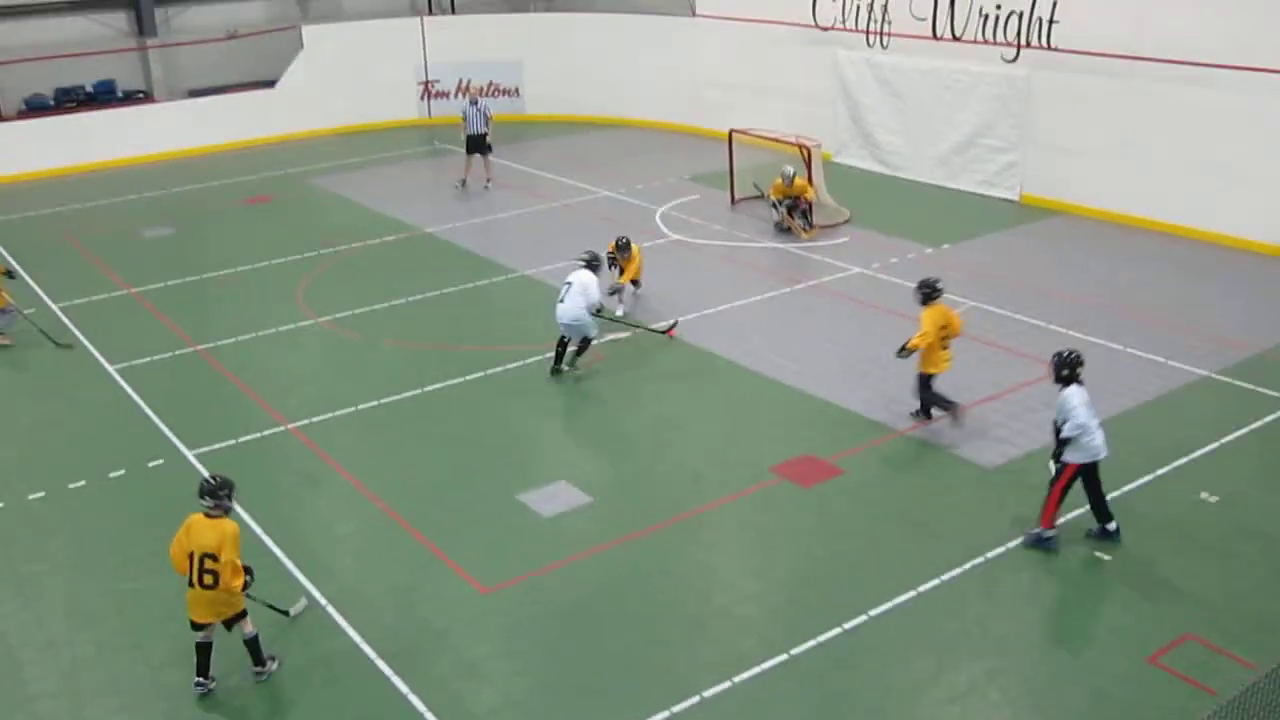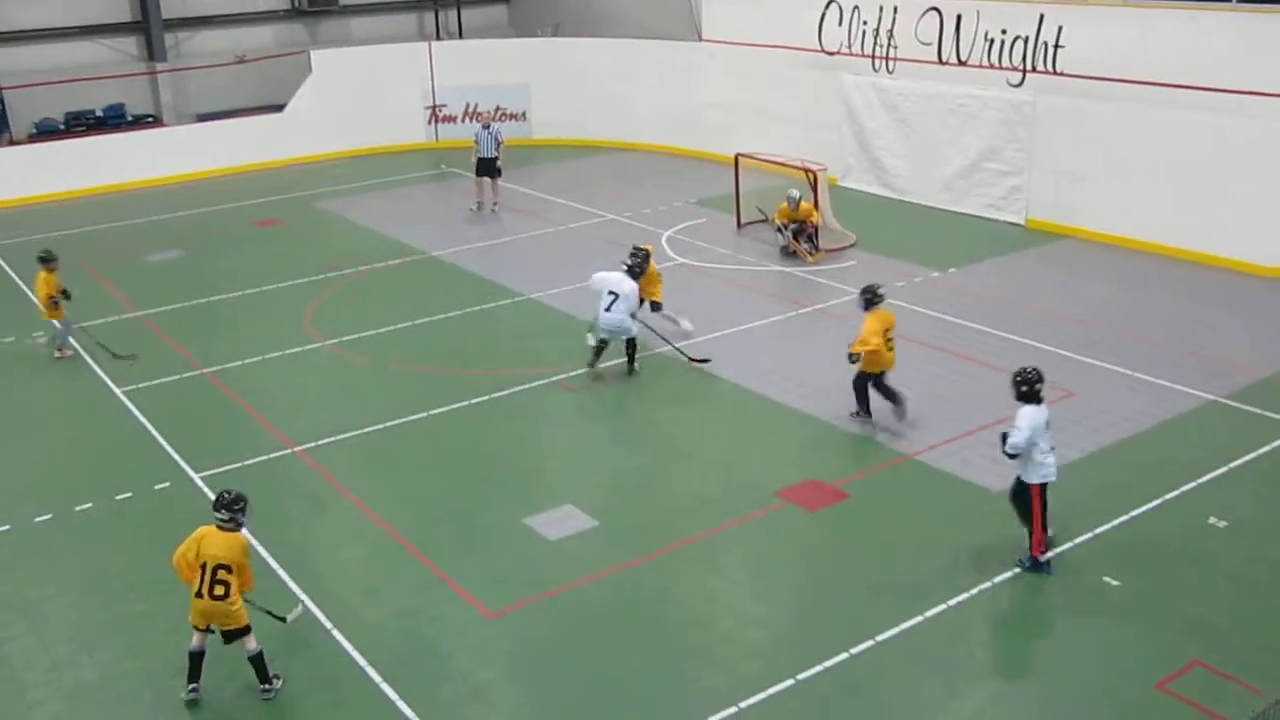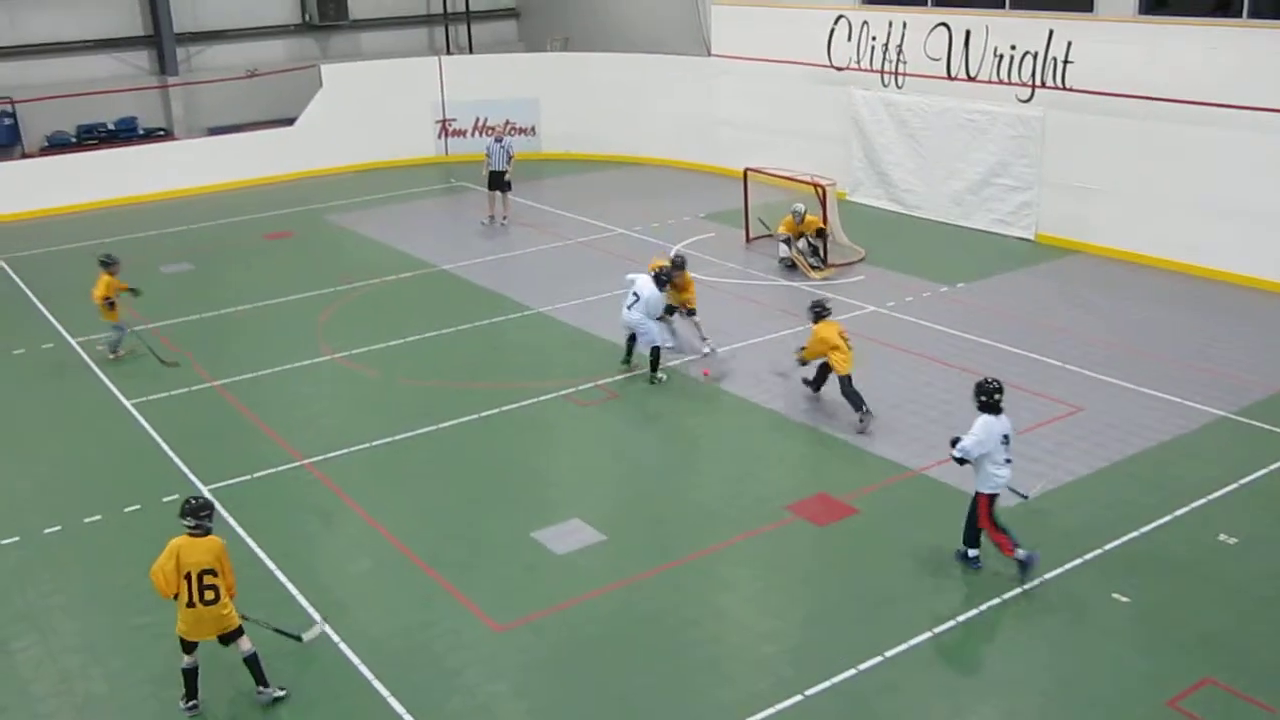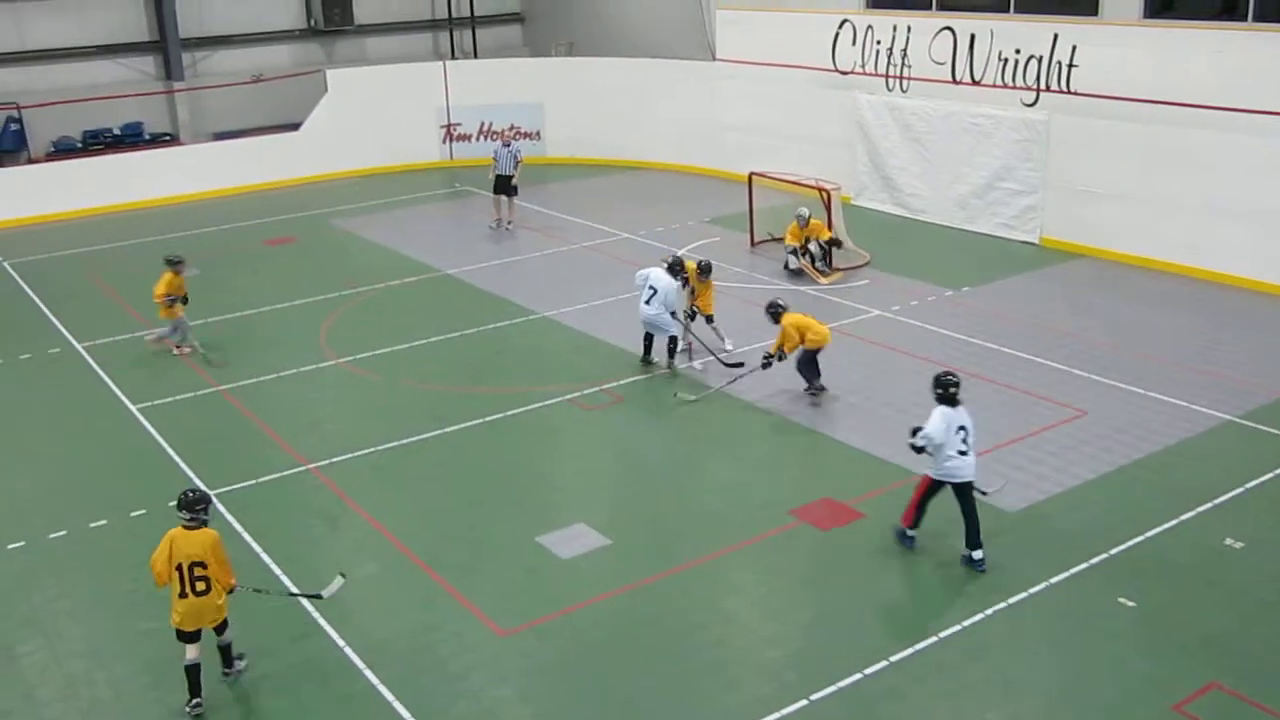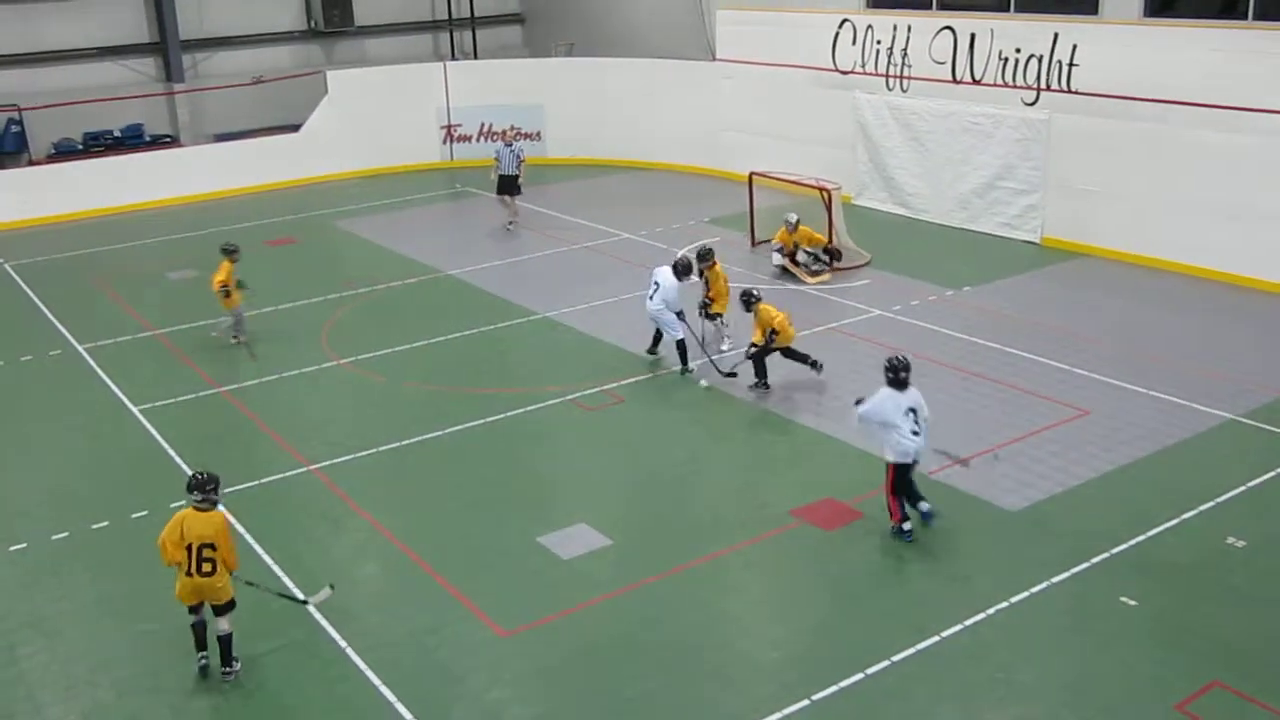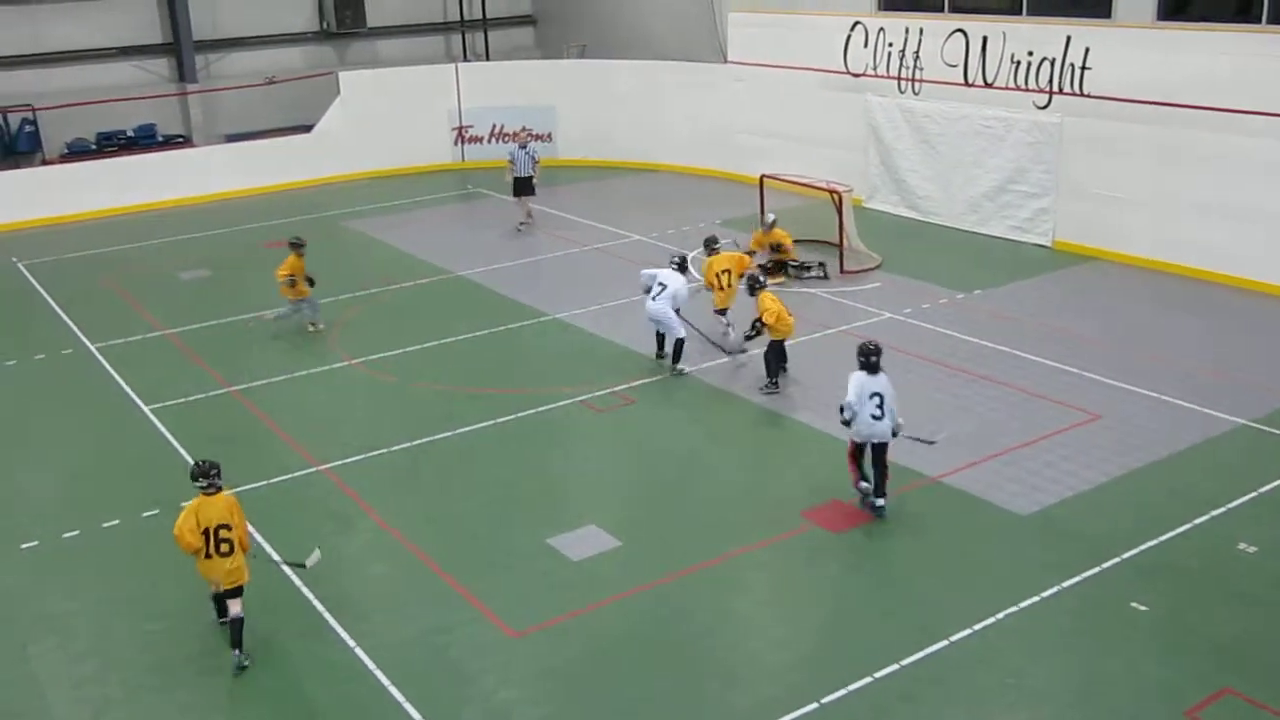
dt=0.3s
person 1, frame 1
left shoulder: (192, 522)
right shoulder: (229, 528)
left elbow: (178, 553)
right elbow: (230, 565)
right wrist: (241, 582)
left hip: (197, 592)
right hip: (222, 592)
left knee: (205, 631)
right knee: (245, 624)
left ankle: (202, 679)
right ankle: (260, 667)
person 1, frame 2
left shoulder: (202, 534)
right shoulder: (240, 542)
left elbow: (181, 559)
right elbow: (245, 577)
left wrist: (195, 580)
right wrist: (240, 590)
left hip: (200, 603)
right hip: (228, 605)
left knee: (199, 636)
right knee: (248, 640)
left ankle: (192, 685)
right ankle: (266, 684)
person 1, frame 3
left shoulder: (176, 545)
right shoulder: (217, 544)
left elbow: (159, 574)
right elbow: (228, 578)
left wrist: (174, 593)
right wrist: (227, 596)
left hip: (190, 613)
right hip: (219, 609)
left knee: (189, 654)
right knee: (243, 641)
left ankle: (190, 701)
right ankle: (264, 687)
person 1, frame 4
left shoulder: (172, 537)
right shoulder: (211, 537)
left elbow: (158, 565)
right elbow: (222, 568)
right wrist: (230, 585)
left hip: (186, 605)
right hip: (212, 599)
left knee: (191, 649)
right knee: (223, 633)
left ankle: (195, 700)
right ankle: (229, 667)
person 1, frame 5
left shoulder: (182, 517)
right shoulder: (220, 519)
left elbow: (166, 543)
right elbow: (228, 552)
left wrist: (178, 562)
right wrist: (230, 569)
left hip: (189, 581)
right hip: (216, 580)
left knee: (196, 614)
right knee: (223, 620)
left ankle: (202, 655)
right ankle: (227, 667)
person 1, frame 6
left shoulder: (194, 507)
right shoulder: (229, 500)
left elbow: (182, 533)
right elbow: (241, 530)
left wrist: (197, 548)
right wrist: (243, 549)
left hip: (207, 562)
right hip: (232, 561)
left knee: (215, 585)
right knee: (235, 603)
left ankle: (222, 617)
right ankle: (237, 651)
person 2, frame 1
left shoulder: (1070, 394)
right shoulder: (1073, 390)
left elbow: (1079, 422)
left wrist: (1063, 436)
right wrist: (1060, 442)
left hip: (1081, 451)
right hip: (1091, 446)
left knee: (1057, 489)
right knee: (1093, 488)
left ankle: (1046, 534)
right ankle: (1109, 528)
person 2, frame 2
left shoulder: (1027, 413)
right shoulder: (1039, 407)
left elbow: (1018, 443)
left wrist: (1007, 444)
right wrist: (1011, 441)
left hip: (1036, 471)
right hip: (1034, 467)
left knee: (1037, 513)
right knee: (1018, 497)
left ankle: (1040, 558)
right ankle: (1043, 536)
person 2, frame 3
left shoulder: (984, 422)
right shoulder: (1003, 419)
left elbow: (969, 447)
left wrist: (957, 446)
right wrist: (967, 453)
left hip: (989, 480)
right hip: (1000, 473)
left knee: (987, 522)
right knee: (976, 513)
left ankle: (1022, 556)
right ankle: (971, 553)
person 2, frame 4
left shoulder: (941, 413)
right shoulder: (962, 412)
left elbow: (932, 435)
left wrist: (918, 439)
left hip: (942, 469)
right hip: (966, 467)
left knee: (919, 499)
right knee: (969, 511)
left ankle: (908, 533)
right ankle: (977, 555)
person 2, frame 5
left shoulder: (884, 395)
right shoulder: (914, 392)
left elbow: (864, 413)
right elbow: (924, 417)
left wrist: (860, 406)
left hip: (898, 448)
right hip: (916, 444)
left knee: (893, 487)
right knee: (905, 481)
left ankle: (904, 527)
right ankle: (923, 508)
person 2, frame 6
left shoulder: (857, 377)
right shoulder: (884, 378)
left elbow: (851, 403)
right elbow: (892, 403)
left wrist: (846, 416)
right wrist: (896, 424)
left hip: (861, 429)
right hip: (883, 429)
left knee: (855, 458)
right knee: (880, 465)
left ankle: (865, 487)
right ankle: (879, 502)
